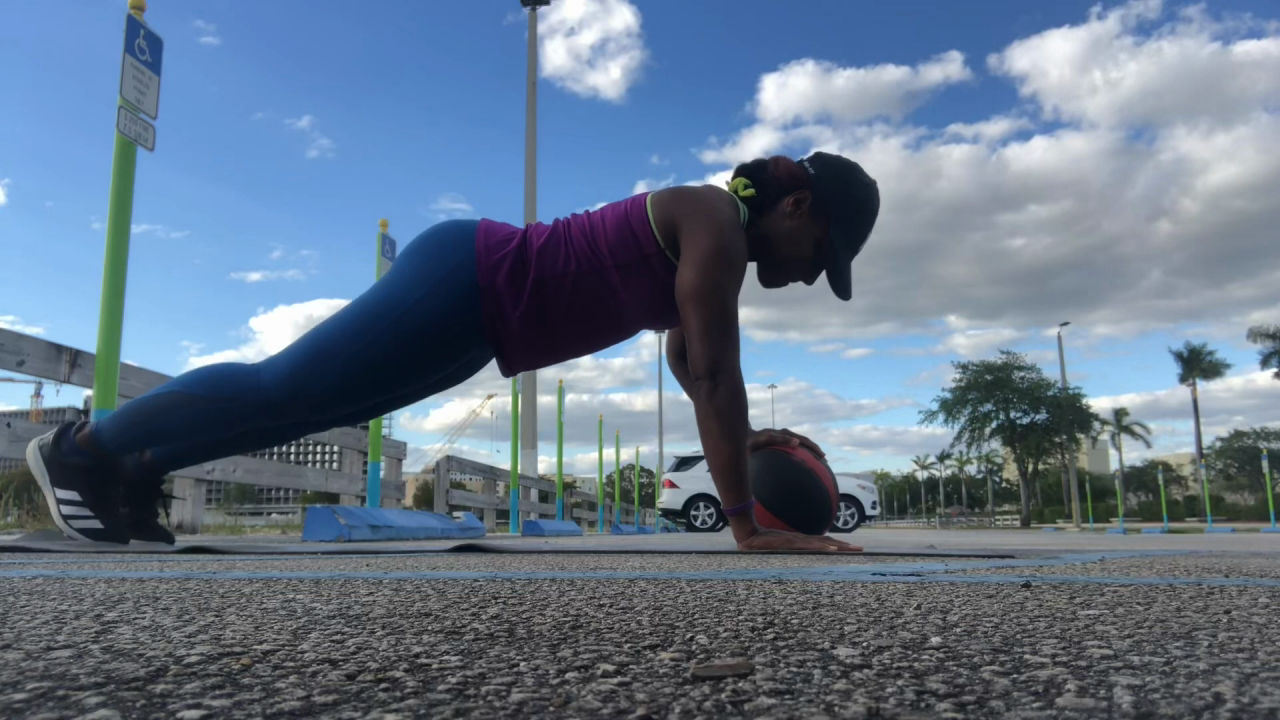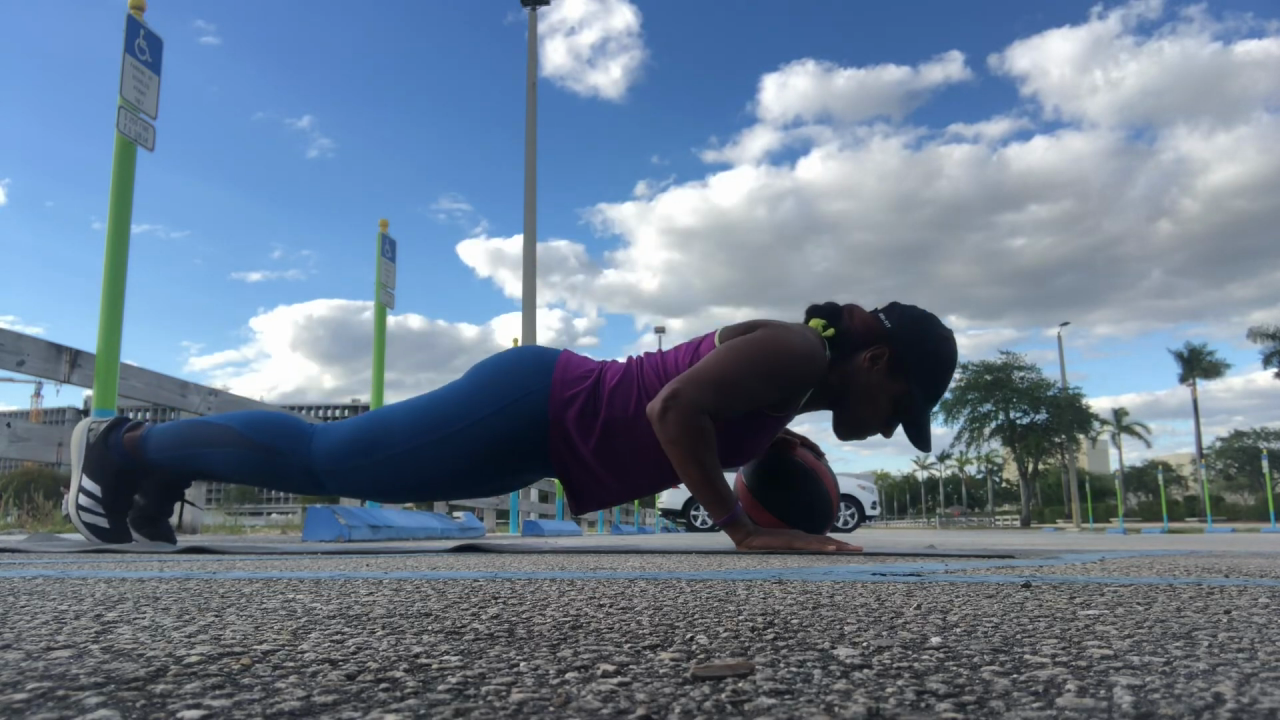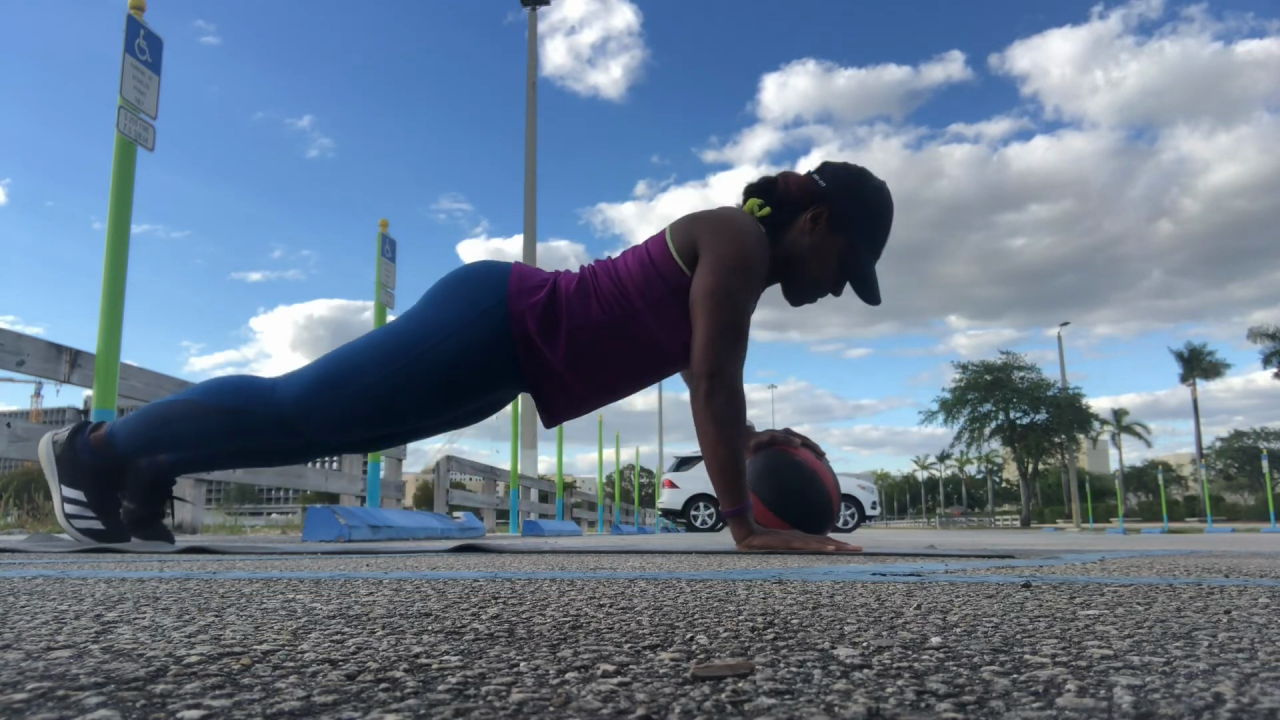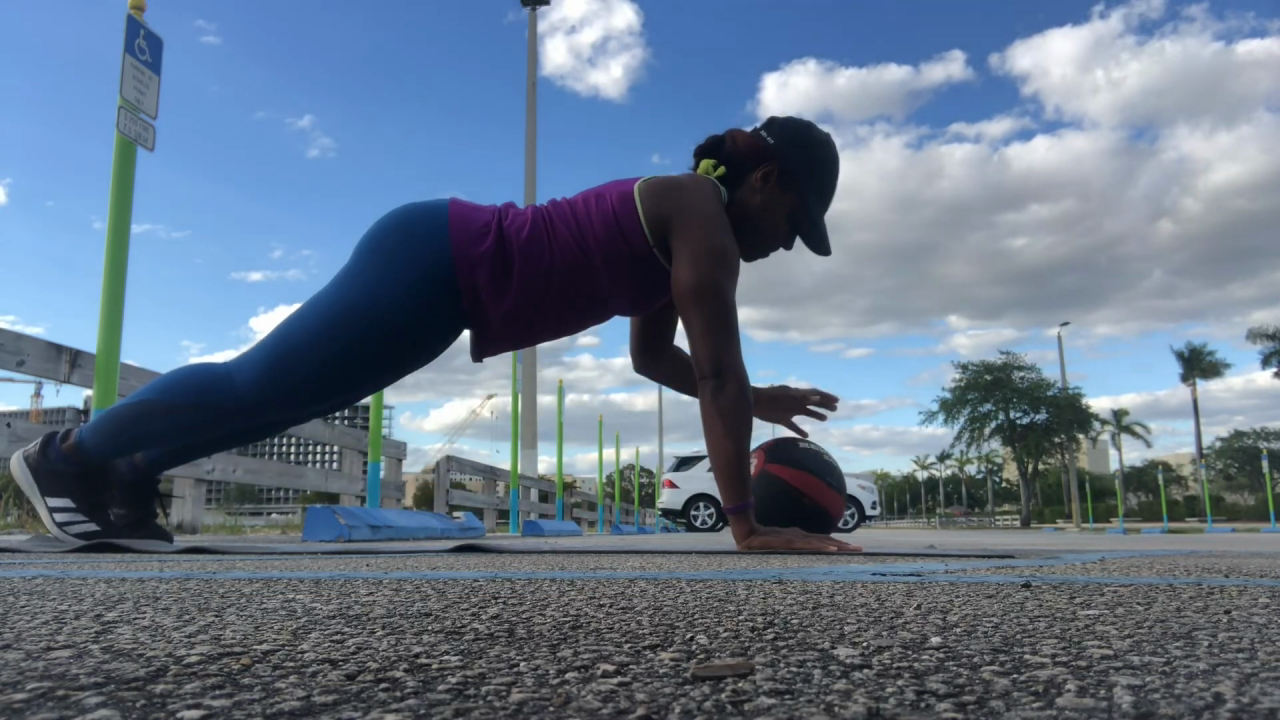
dt=0.7s
person 1, frame 1
left shoulder: (716, 240)
right shoulder: (718, 222)
left elbow: (687, 361)
right elbow: (715, 373)
left wrist: (743, 438)
right wrist: (746, 525)
left hip: (477, 310)
right hip: (463, 285)
left knee: (309, 405)
right knee: (281, 393)
left ankle: (140, 473)
right ankle: (80, 448)
person 1, frame 2
left shoulder: (791, 372)
right shoulder: (800, 357)
right elbow: (672, 407)
left wrist: (756, 441)
right wrist: (742, 529)
left hip: (548, 411)
right hip: (530, 412)
left knee: (330, 455)
right knee: (318, 456)
left ankle: (160, 471)
right ankle: (124, 445)
person 1, frame 3
left shoulder: (743, 266)
right shoulder: (742, 239)
left elbow: (709, 379)
right elbow: (708, 380)
left wrist: (748, 441)
right wrist: (743, 523)
left hip: (506, 348)
right hip: (489, 325)
left knee: (305, 422)
right knee: (290, 408)
left ankle: (147, 474)
right ankle: (96, 447)
person 1, frame 4
left shoulder: (679, 228)
right shoulder: (703, 213)
left elbow: (654, 357)
right elbow: (717, 370)
left wrist: (756, 404)
right wrist: (745, 521)
left hip: (444, 276)
right hip: (429, 265)
left knee: (284, 396)
right knee: (255, 386)
left ankle: (129, 473)
right ankle: (66, 453)
